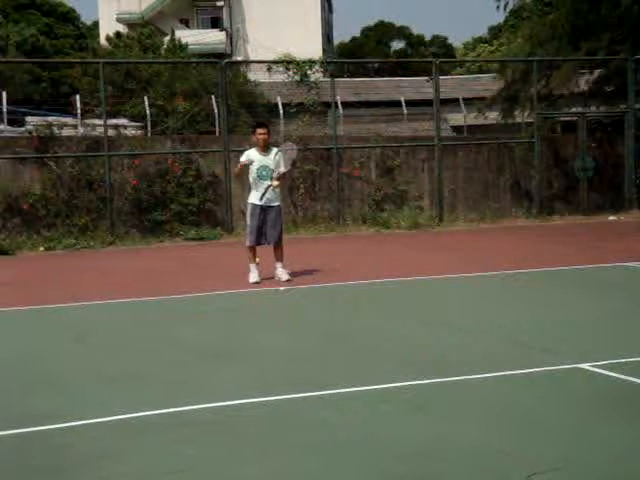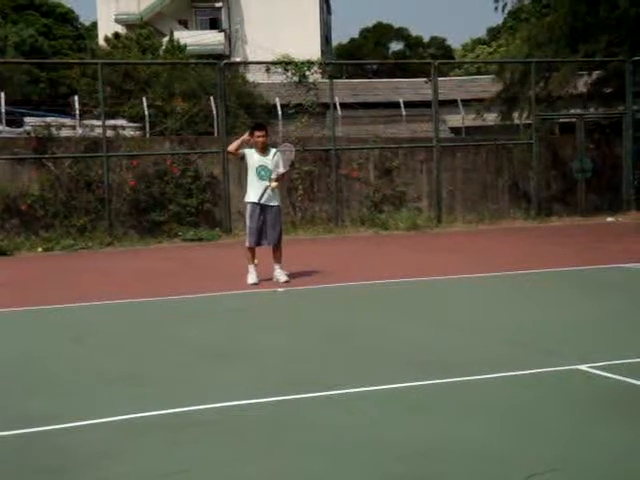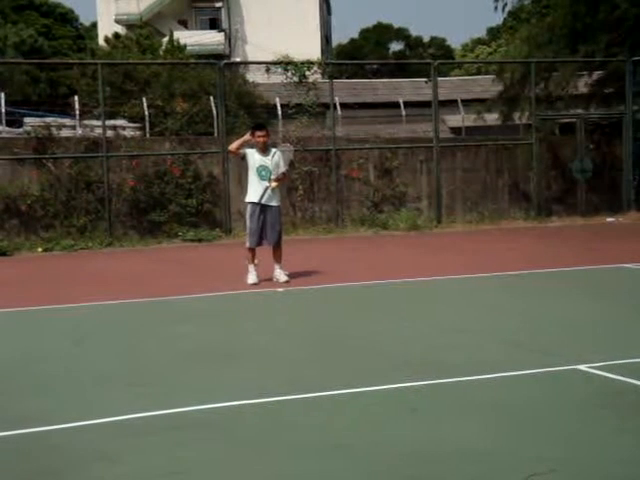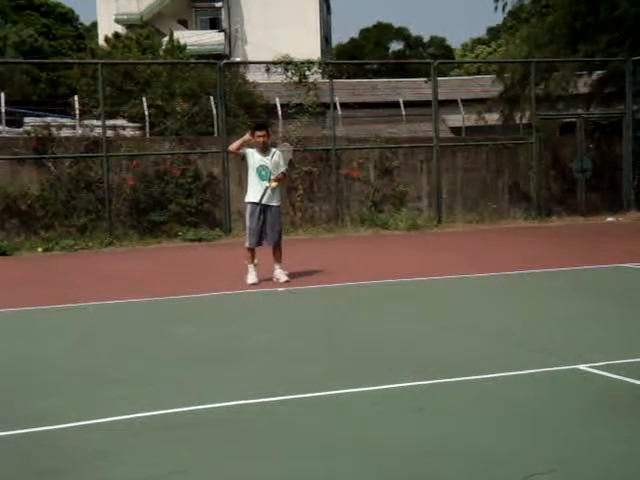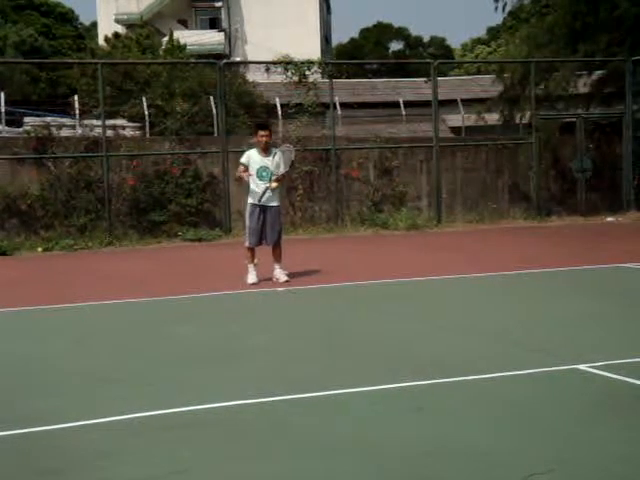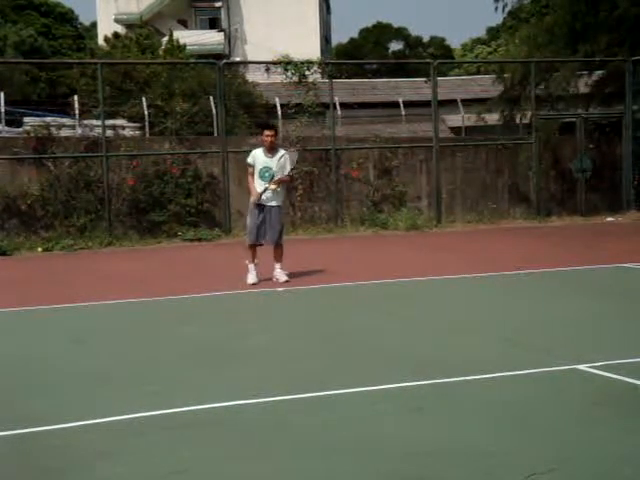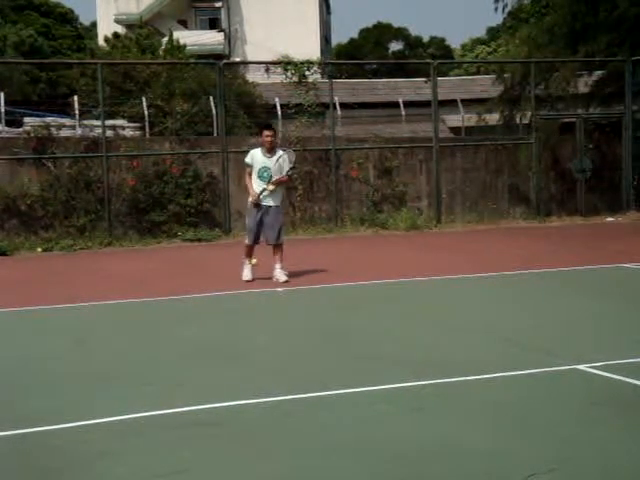
dt=0.4s
person 1, frame 1
left shoulder: (276, 153)
right shoulder: (249, 154)
right elbow: (236, 173)
left wrist: (280, 177)
right wrist: (242, 165)
left hip: (274, 201)
right hip: (255, 201)
left knee: (277, 237)
right knee: (252, 238)
left ankle: (280, 268)
right ankle: (253, 270)
person 1, frame 2
left shoulder: (275, 154)
right shoulder: (248, 153)
left elbow: (281, 174)
right elbow: (230, 150)
left wrist: (278, 179)
right wrist: (244, 138)
left hip: (273, 201)
right hip: (254, 201)
left knee: (276, 238)
right knee: (251, 239)
left ankle: (278, 270)
right ankle: (252, 271)
person 1, frame 3
left shoulder: (276, 154)
right shoulder: (249, 153)
left elbow: (283, 174)
right elbow: (231, 149)
left wrist: (278, 179)
right wrist: (246, 138)
left hip: (273, 201)
right hip: (254, 201)
left knee: (276, 238)
right knee: (252, 239)
left ankle: (278, 270)
right ankle: (252, 271)
person 1, frame 4
left shoulder: (277, 153)
right shoulder: (249, 153)
left elbow: (283, 174)
right elbow: (232, 149)
left wrist: (278, 178)
right wrist: (245, 138)
left hip: (273, 201)
right hip: (254, 201)
left knee: (276, 238)
right knee: (251, 238)
left ankle: (278, 270)
right ankle: (251, 271)
person 1, frame 5
left shoulder: (277, 154)
right shoulder: (249, 155)
left elbow: (282, 175)
right elbow: (238, 173)
left wrist: (278, 179)
right wrist: (243, 174)
left hip: (273, 202)
right hip: (255, 202)
left knee: (276, 238)
right knee: (251, 239)
left ankle: (278, 270)
right ankle: (251, 271)
person 1, frame 6
left shoulder: (283, 155)
right shoulder: (255, 154)
left elbow: (289, 176)
right elbow: (250, 175)
left wrist: (280, 181)
right wrist: (253, 191)
left hip: (275, 202)
right hip: (257, 202)
left knee: (277, 238)
right knee: (253, 238)
left ankle: (278, 270)
right ankle: (252, 271)
person 1, frame 7
left shoulder: (282, 156)
right shoulder: (253, 154)
left elbow: (287, 177)
right elbow: (247, 175)
left wrist: (279, 181)
right wrist: (251, 191)
left hip: (274, 203)
right hip: (256, 202)
left knee: (276, 238)
right knee: (251, 237)
left ankle: (278, 270)
right ankle: (247, 265)
